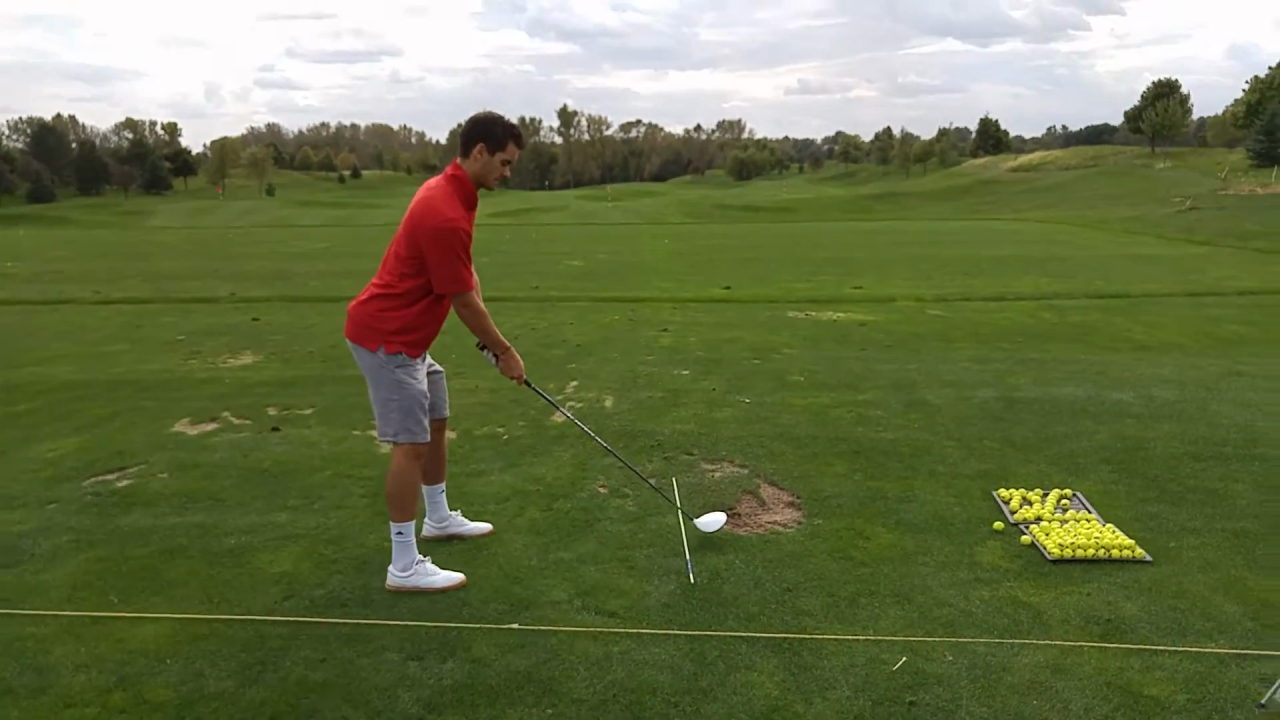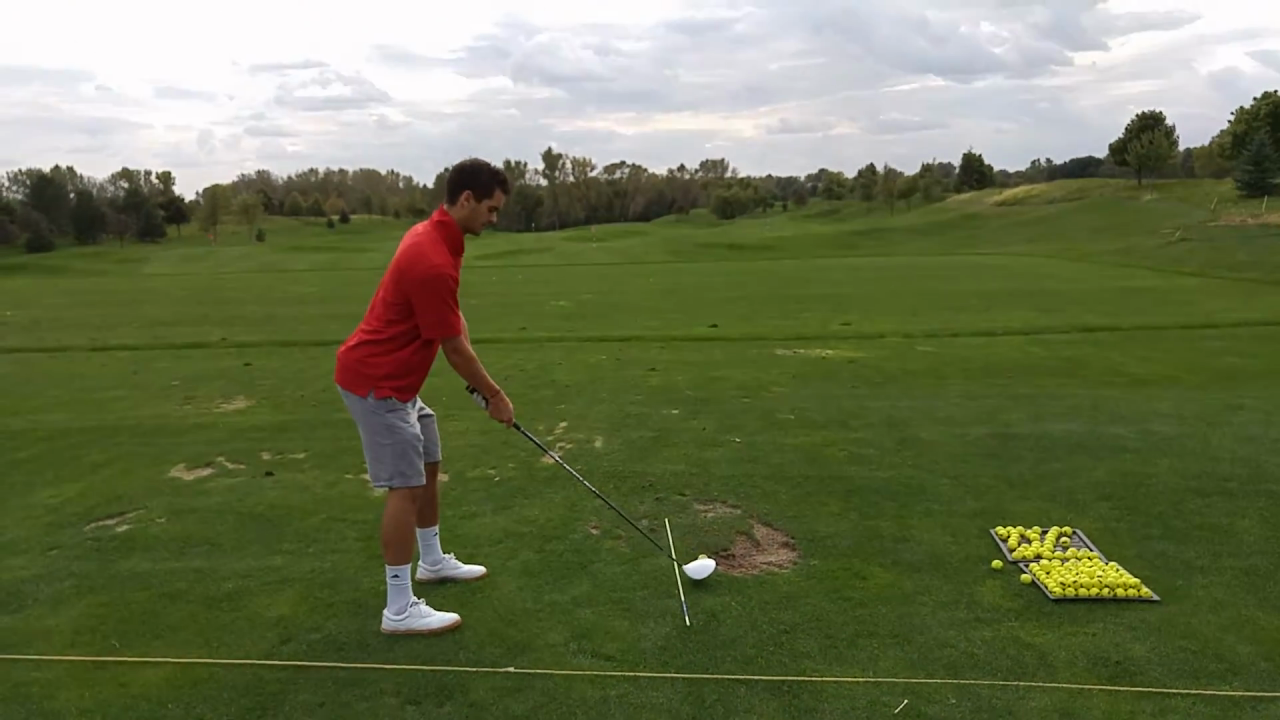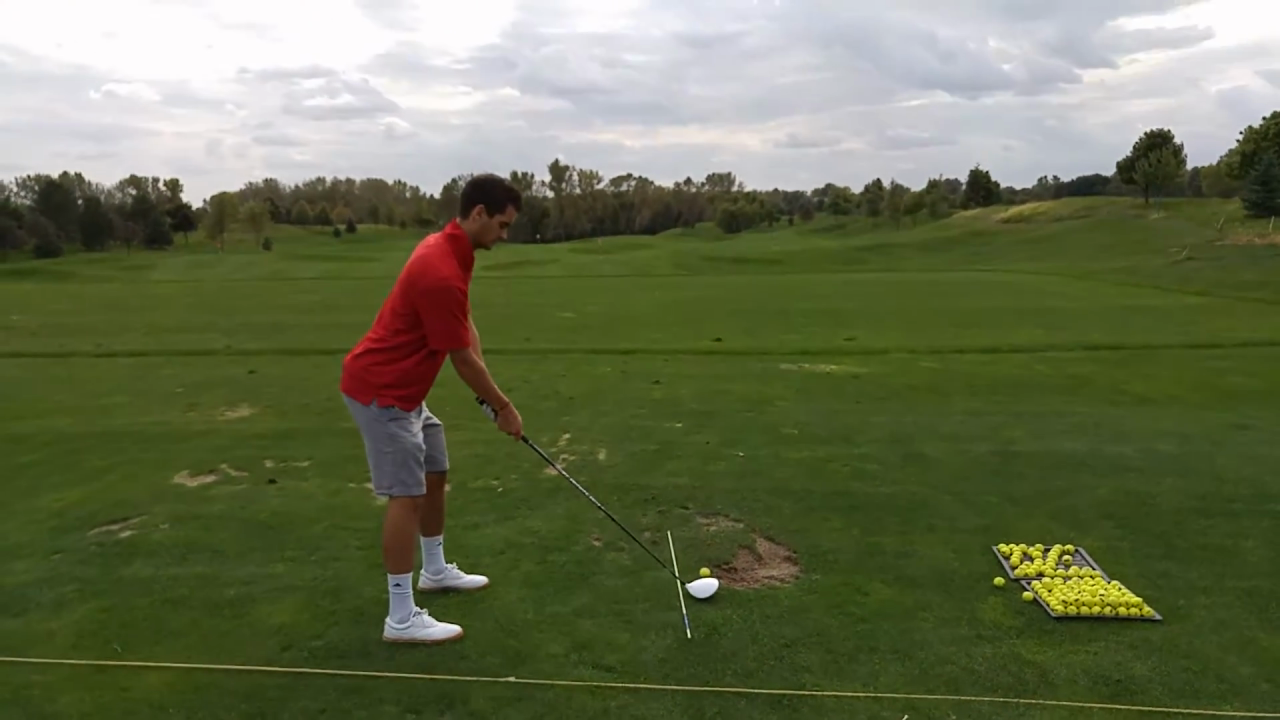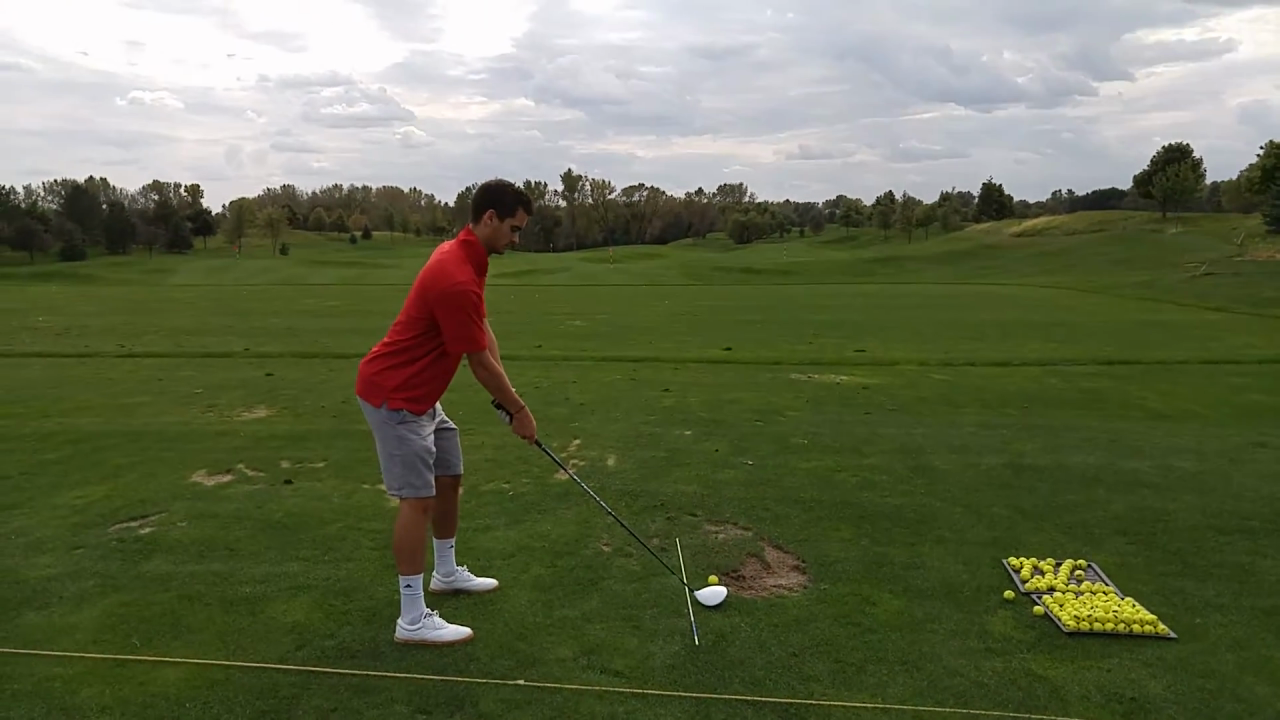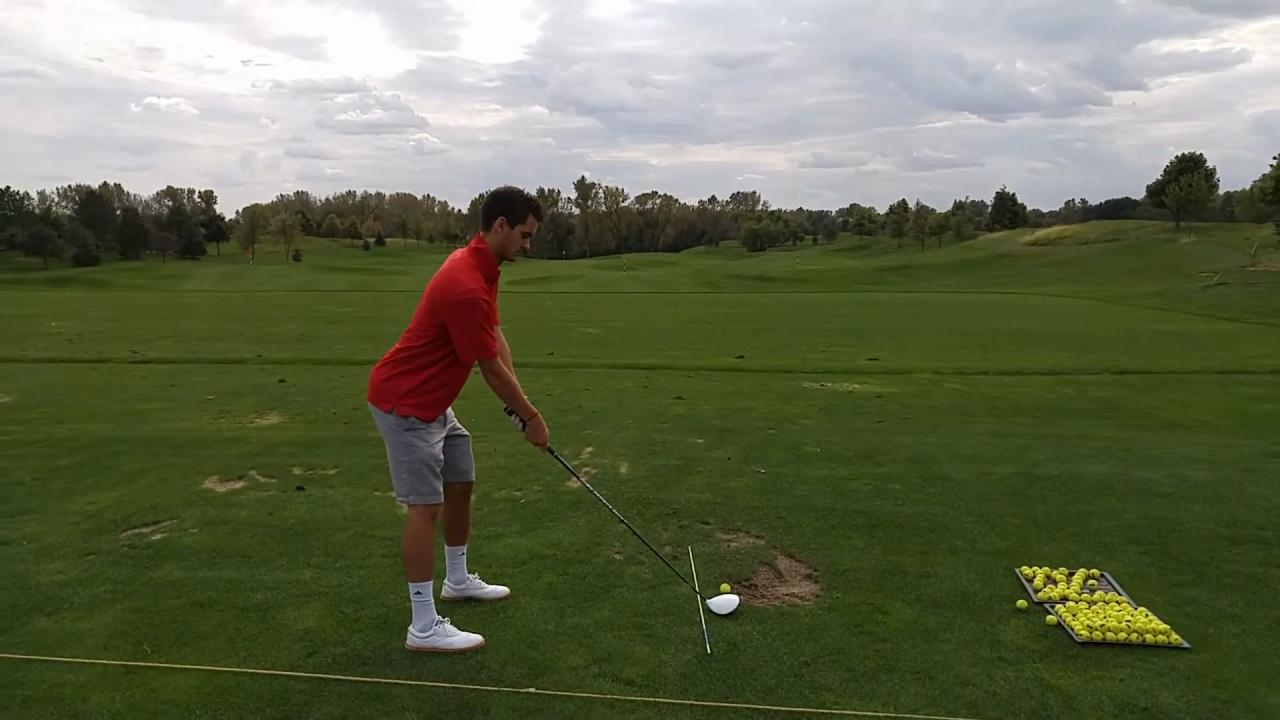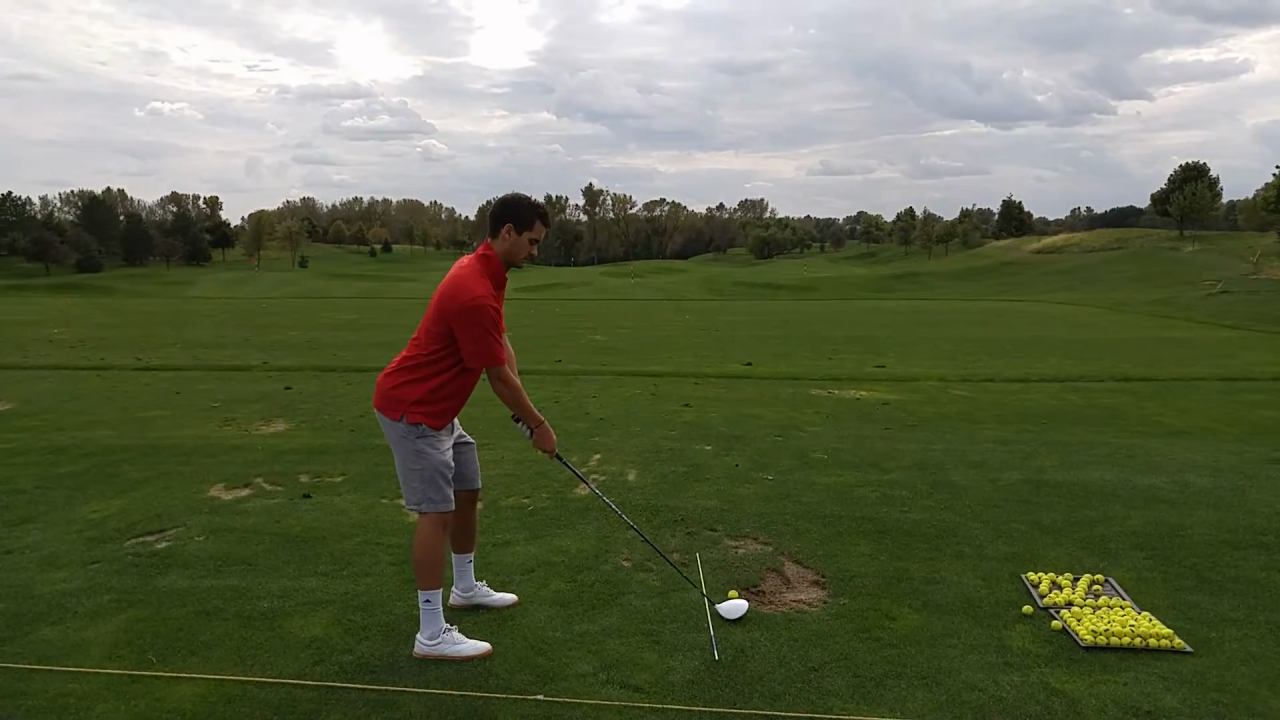
dt=0.4s
person 1, frame 1
left shoulder: (448, 188)
right shoulder: (446, 215)
left elbow: (466, 276)
right elbow: (463, 301)
left wrist: (490, 338)
right wrist: (505, 351)
left hip: (402, 332)
right hip: (386, 337)
left knee: (434, 425)
right knee: (410, 442)
left ankle: (439, 517)
right ankle: (403, 566)
person 1, frame 2
left shoulder: (433, 234)
right shoulder: (432, 261)
left elbow: (454, 320)
right elbow: (453, 347)
left wrist: (480, 381)
right wrist: (494, 395)
left hip: (391, 376)
right hip: (375, 382)
left knee: (427, 468)
right knee: (405, 487)
left ankle: (432, 561)
right ankle: (399, 609)
person 1, frame 3
left shoulder: (448, 247)
right shoulder: (442, 273)
left elbow: (465, 327)
right elbow: (462, 358)
left wrist: (490, 390)
right wrist: (503, 407)
left hip: (400, 386)
right hip: (380, 391)
left knee: (434, 476)
right knee: (406, 496)
left ankle: (435, 570)
right ankle: (401, 618)
person 1, frame 4
left shoulder: (465, 255)
right shoulder: (456, 279)
left elbow: (483, 330)
right elbow: (479, 362)
left wrist: (506, 392)
right wrist: (518, 410)
left hip: (419, 392)
right hip: (394, 396)
left knee: (448, 479)
right knee: (416, 498)
left ankle: (447, 572)
right ankle: (413, 619)
person 1, frame 5
left shoulder: (481, 265)
right shoulder: (466, 287)
left elbow: (495, 338)
right elbow: (491, 368)
left wrist: (518, 401)
right wrist: (530, 417)
left hip: (431, 400)
right hip: (404, 402)
left knee: (459, 486)
right knee: (424, 505)
left ankle: (458, 579)
right ankle: (424, 627)
person 1, frame 6
left shoulder: (486, 271)
right shoulder: (474, 293)
left elbow: (502, 345)
right elbow: (499, 376)
left wrist: (524, 408)
right wrist: (538, 425)
left hip: (436, 406)
right hip: (412, 410)
left knee: (466, 494)
right knee: (436, 512)
left ankle: (465, 587)
right ankle: (431, 635)
